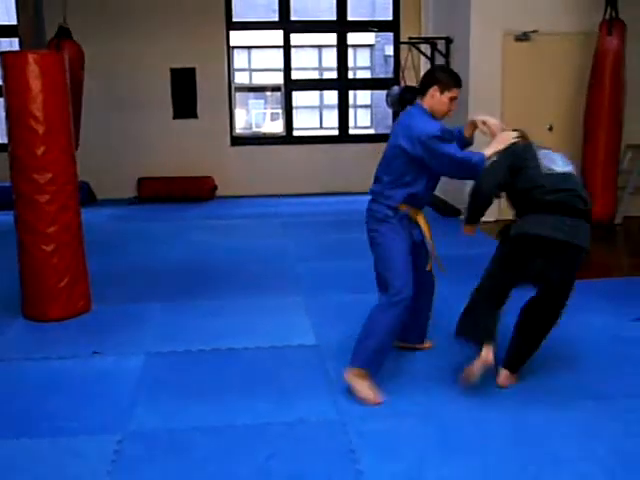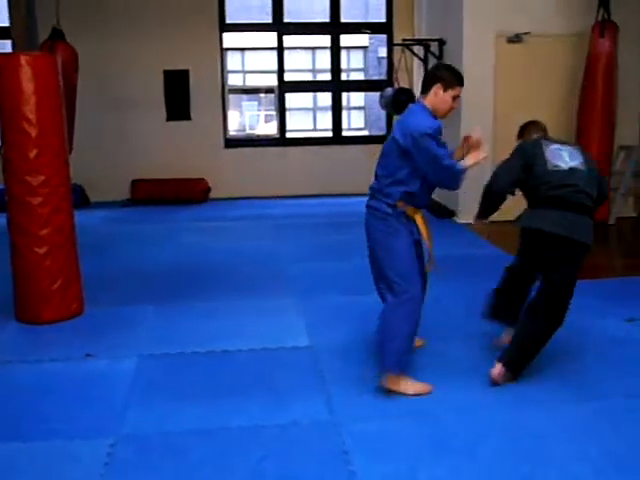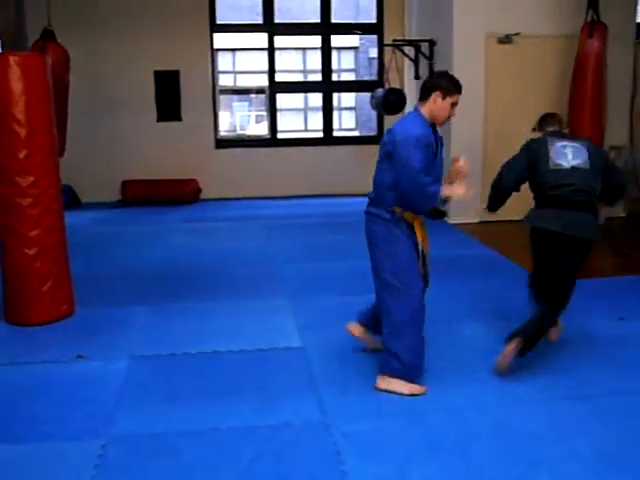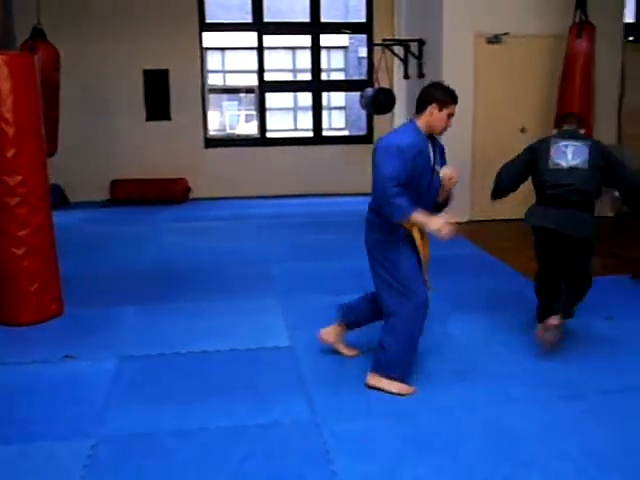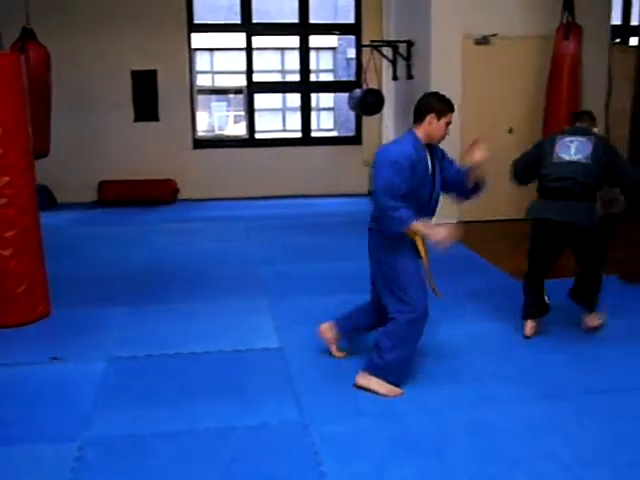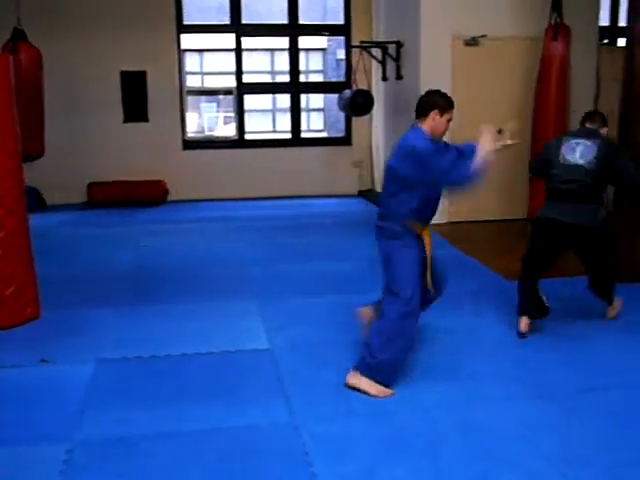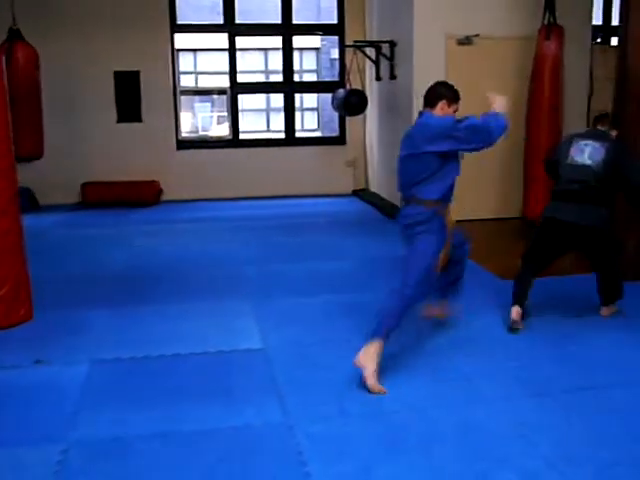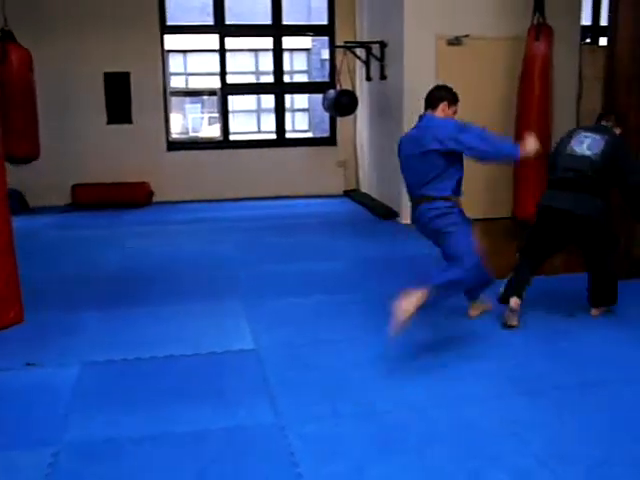
dt=0.1s
person 1, frame 1
left shoulder: (417, 119)
right shoulder: (421, 130)
left elbow: (451, 141)
right elbow: (460, 164)
left wrist: (473, 126)
right wrist: (495, 148)
left hip: (402, 216)
right hip: (389, 219)
left knee: (423, 278)
right knee: (399, 292)
left ankle: (407, 336)
right ankle: (360, 370)
person 1, frame 2
left shoulder: (424, 123)
right shoulder: (419, 127)
left elbow: (433, 168)
right elbow: (446, 174)
left wrist: (464, 148)
right wrist: (469, 161)
left hip: (402, 216)
right hip: (389, 218)
left knee: (415, 280)
right knee: (405, 290)
left ankle: (400, 335)
right ankle: (394, 373)
person 1, frame 3
left shoulder: (430, 135)
right shoulder: (410, 134)
left elbow: (427, 182)
right elbow: (414, 187)
left wrist: (451, 182)
right wrist: (449, 191)
left hip: (404, 222)
right hip: (391, 223)
left knee: (412, 284)
right knee: (407, 295)
left ankle: (366, 326)
right ankle: (393, 374)
person 1, frame 4
left shoulder: (434, 148)
right shoulder: (397, 144)
left elbow: (434, 202)
right elbow: (388, 196)
left wrist: (445, 189)
right wrist: (426, 221)
left hip: (405, 231)
right hip: (389, 233)
left knee: (391, 295)
right knee: (413, 302)
left ankle: (337, 328)
right ankle: (384, 373)
person 1, frame 5
left shoulder: (435, 155)
right shoulder: (395, 155)
left elbow: (463, 185)
right elbow: (387, 207)
left wrist: (474, 168)
right wrist: (427, 231)
left hip: (406, 240)
right hip: (389, 241)
left knee: (394, 301)
right knee: (412, 309)
left ankle: (336, 329)
right ankle: (374, 374)
person 1, frame 6
left shoulder: (425, 145)
right shoulder: (415, 148)
left elbow: (459, 155)
right elbow: (457, 177)
left wrist: (486, 144)
right wrist: (483, 152)
left hip: (410, 232)
right hip: (399, 235)
left knee: (431, 287)
right knee: (404, 302)
left ankle: (376, 313)
right ankle: (364, 371)
person 1, frame 7
left shoulder: (419, 132)
right shoulder: (438, 128)
right elbow: (484, 131)
right wrist: (498, 111)
left hip: (423, 214)
right hip: (426, 217)
left knee: (458, 248)
right knee: (413, 283)
left ankle: (439, 301)
right ankle: (373, 349)
person 1, frame 8
left shoulder: (406, 140)
right shoulder: (445, 128)
right elbow: (485, 145)
right wrist: (522, 149)
left hip: (421, 212)
right hip: (442, 210)
left knee: (461, 255)
right knee: (467, 268)
left ankle: (475, 302)
right ankle: (416, 297)
person 2, frame 1
left shoulder: (513, 155)
right shoulder: (561, 159)
left elbow: (485, 187)
right elbow: (578, 199)
left wrist: (471, 219)
left hip: (535, 230)
right hip: (576, 235)
left knee: (493, 287)
right knee: (547, 303)
left ankle: (485, 348)
right ankle: (510, 370)
person 2, frame 2
left shoulder: (525, 151)
right shoulder: (578, 153)
left elbow: (500, 184)
right elbow: (600, 193)
left wrist: (483, 213)
left hip: (540, 224)
right hip: (578, 229)
left knee: (521, 274)
right knee: (552, 299)
left ankle: (510, 325)
right ankle: (508, 366)
person 2, frame 3
left shoulder: (534, 146)
right shoulder: (590, 148)
left elbow: (506, 180)
right elbow: (618, 185)
left wrist: (493, 205)
right wrist: (597, 200)
left hip: (546, 220)
right hip: (582, 224)
left knee: (544, 274)
right knee: (556, 289)
left ankle: (548, 324)
right ankle: (519, 341)
person 2, frame 4
left shoulder: (541, 146)
right shoulder: (598, 150)
left elbow: (507, 176)
left wrist: (497, 193)
left hip: (543, 217)
right hip: (579, 221)
left knee: (548, 270)
right knee: (578, 279)
left ankle: (545, 320)
right ankle: (555, 317)
person 2, frame 5
left shoulder: (549, 142)
right shoulder: (602, 146)
left elbow: (521, 171)
left hip: (546, 211)
right hip: (582, 213)
left knee: (538, 267)
right knee: (593, 263)
left ankle: (531, 319)
right ankle: (590, 313)
person 2, frame 6
left shoulder: (558, 142)
right shoulder: (608, 147)
left elbow: (536, 169)
left hip: (554, 212)
right hip: (588, 216)
left knee: (532, 266)
right knee: (602, 261)
left ankle: (526, 317)
right ankle: (610, 303)
person 2, frame 7
left shoulder: (570, 141)
right shoulder: (615, 149)
left elbow: (551, 169)
right elbow: (630, 183)
left hip: (558, 212)
right hip: (593, 216)
left knee: (533, 260)
right knee: (607, 257)
left ankle: (517, 307)
right ankle: (608, 304)
person 2, frame 8
left shoulder: (573, 134)
right shoulder: (617, 144)
left elbow: (551, 164)
left hip: (554, 201)
right hip: (589, 207)
left knee: (532, 252)
right knee: (601, 255)
left ankle: (514, 297)
right ankle: (599, 303)
